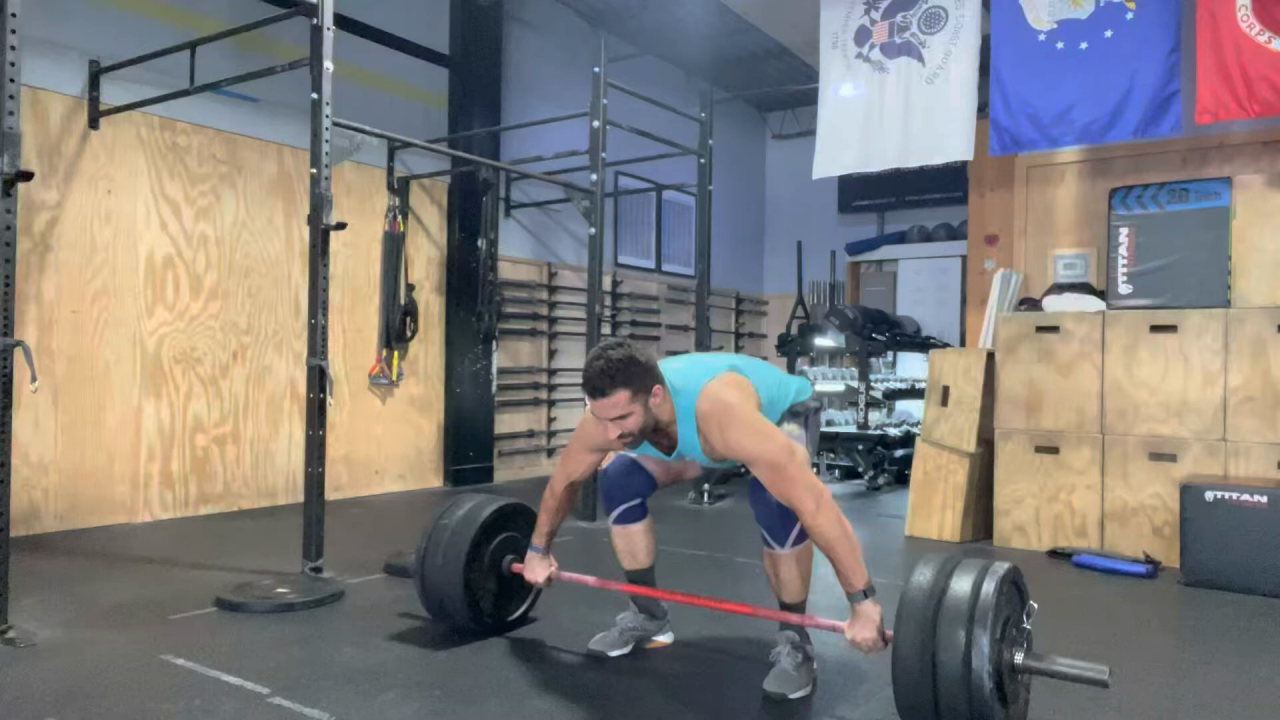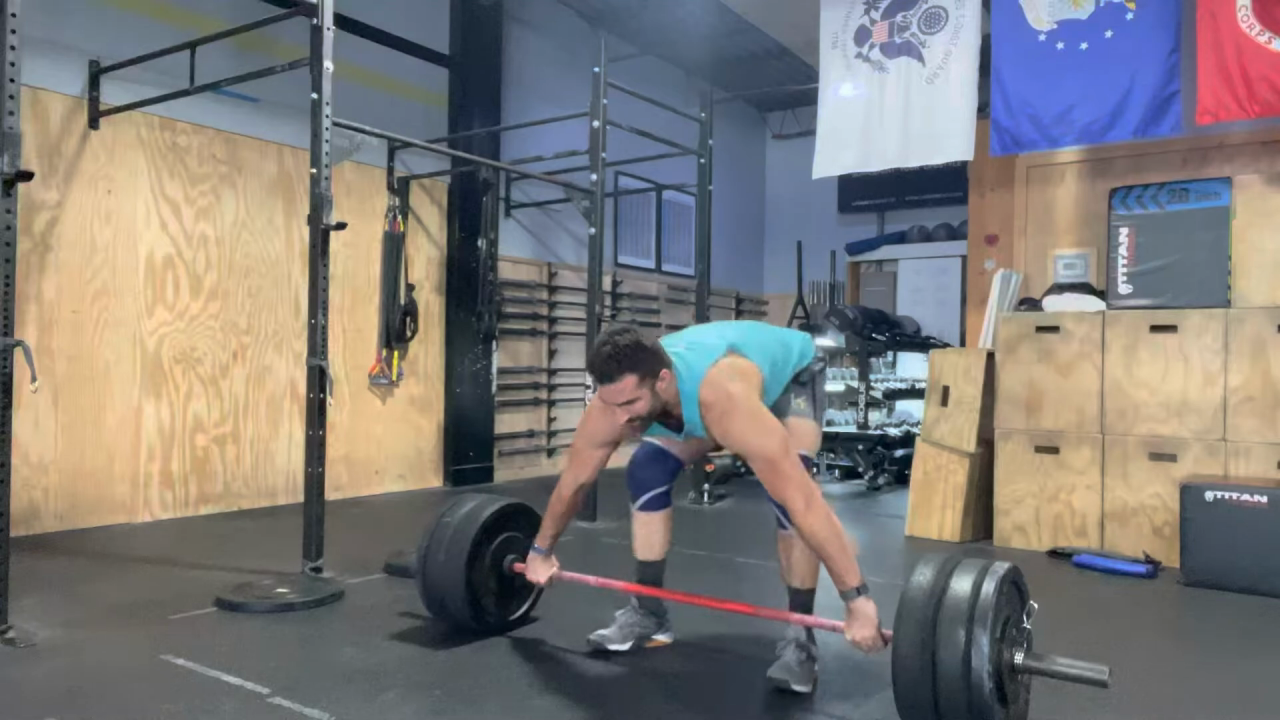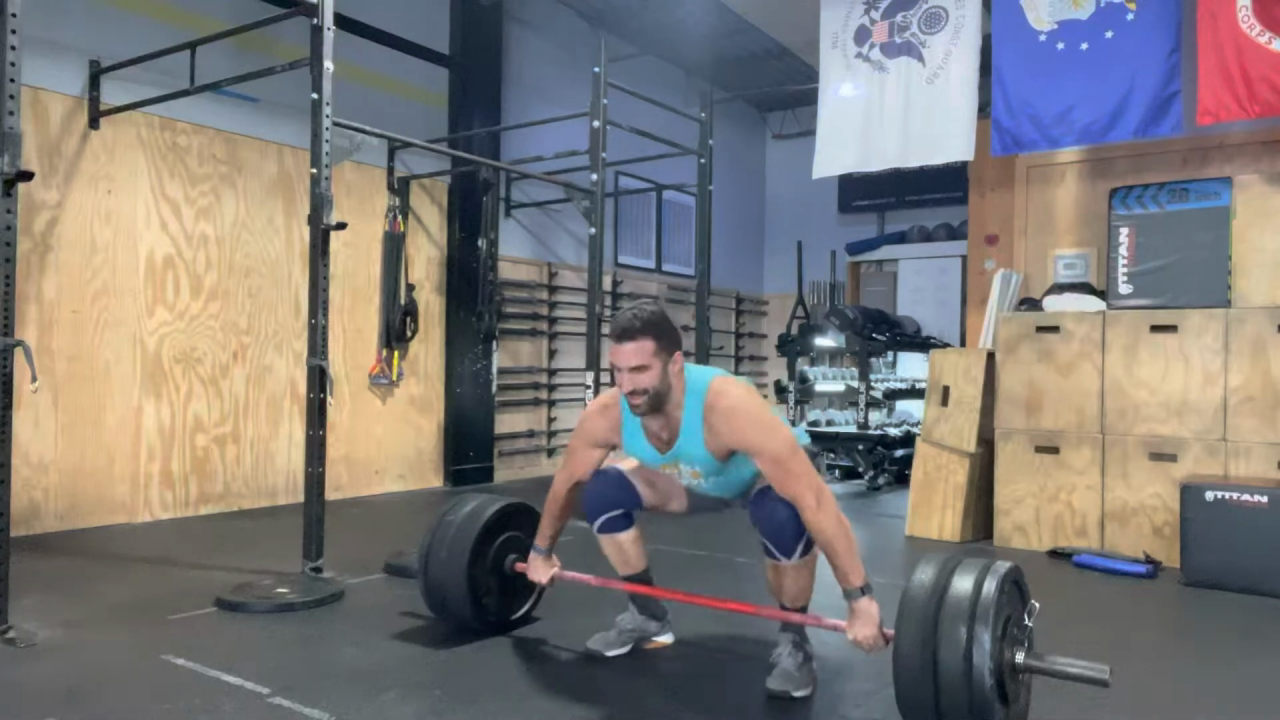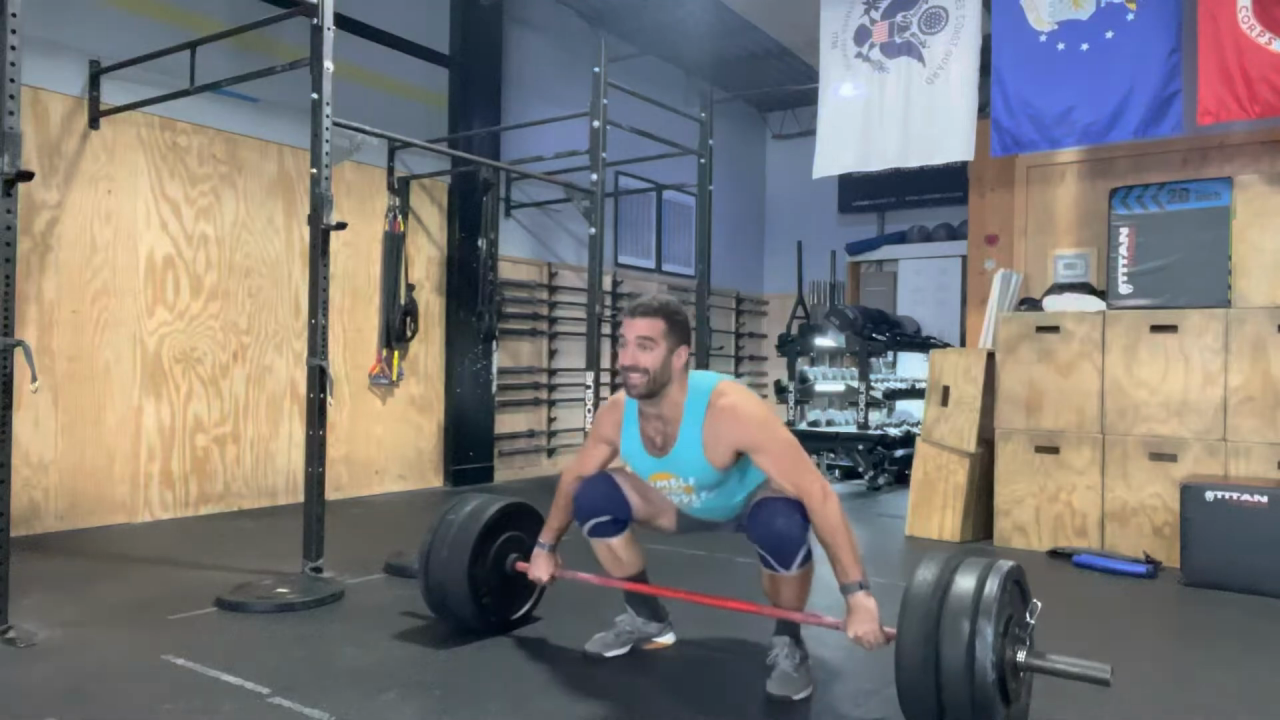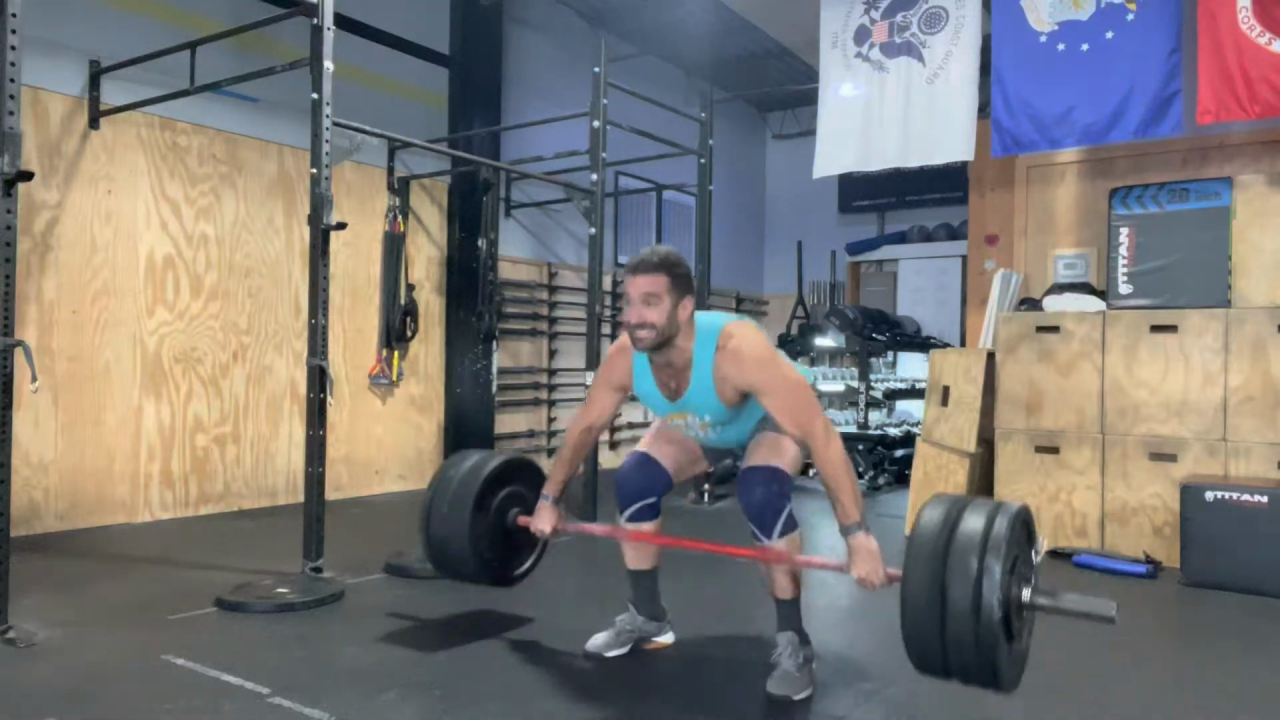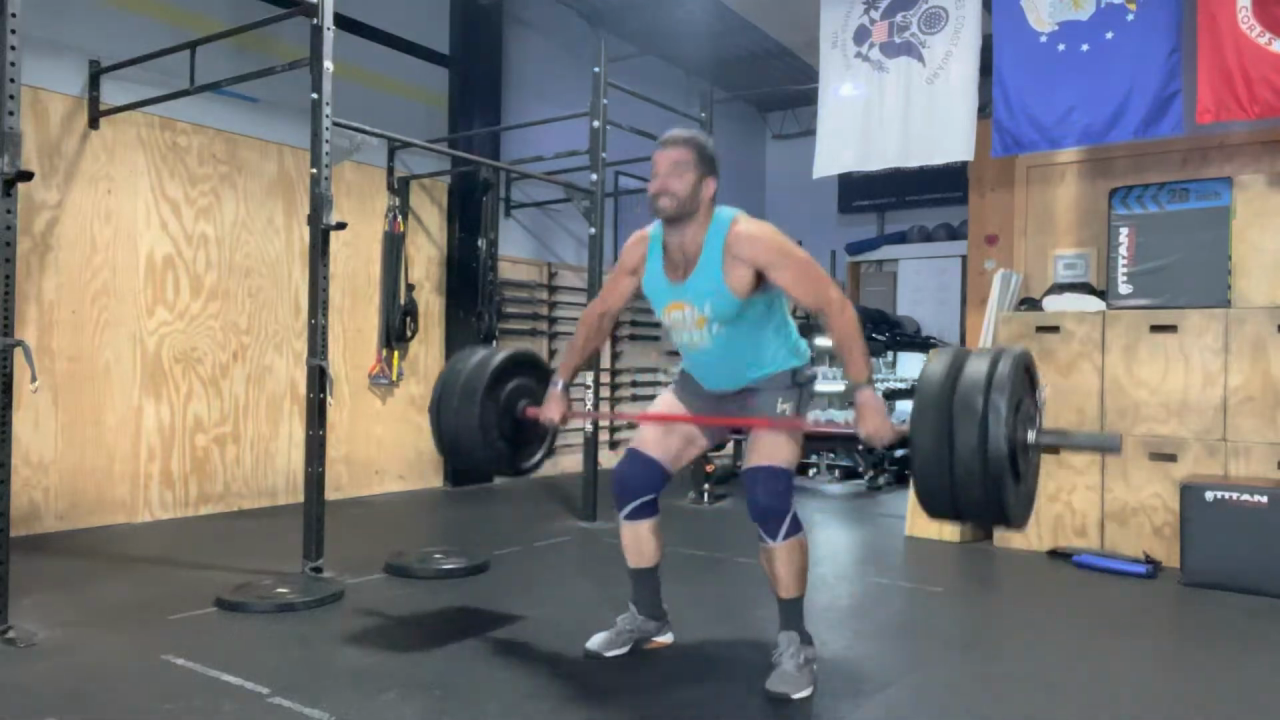
dt=0.3s
person 1, frame 1
left shoulder: (721, 410)
right shoulder: (610, 411)
left elbow: (813, 503)
right elbow: (564, 480)
left wrist: (863, 603)
right wrist: (539, 550)
left hip: (781, 410)
left knee: (778, 507)
right knee: (621, 482)
left ankle: (794, 641)
right ankle: (646, 616)
person 1, frame 2
left shoulder: (722, 396)
right shoulder: (615, 398)
left elbow: (804, 500)
right elbow: (574, 480)
left wrist: (857, 600)
right wrist: (541, 551)
left hip: (788, 374)
left knee: (789, 491)
right knee: (647, 473)
left ankle: (800, 637)
right ankle: (647, 612)
person 1, frame 3
left shoulder: (727, 407)
right shoulder: (609, 413)
left elbow: (813, 499)
right elbow: (567, 481)
left wrist: (859, 600)
right wrist: (542, 551)
left hip: (764, 473)
right hip: (692, 479)
left knee: (784, 518)
right knee: (600, 495)
left ankle: (793, 640)
right ankle: (647, 617)
person 1, frame 4
left shoulder: (729, 410)
right shoulder: (616, 412)
left elbow: (817, 494)
right elbow: (576, 476)
left wrist: (858, 597)
right wrist: (545, 547)
left hip: (757, 496)
right hip: (688, 503)
left knee: (781, 529)
right knee: (592, 499)
left ankle: (788, 643)
right ankle: (646, 617)
person 1, frame 5
left shoulder: (736, 348)
right shoulder: (626, 356)
left elbow: (820, 433)
right elbow: (584, 427)
left wrist: (857, 533)
right wrist: (549, 501)
left hip: (771, 413)
right hip: (699, 424)
left knee: (762, 496)
right knee: (635, 483)
left ankle: (792, 643)
right ankle: (646, 619)
person 1, frame 6
left shoulder: (746, 238)
right shoulder: (642, 247)
left elbow: (833, 304)
right elbow: (601, 313)
left wrist: (865, 394)
right wrist: (560, 385)
left hip: (772, 379)
right hip: (700, 380)
left knee: (767, 497)
right knee: (632, 480)
left ankle: (793, 641)
right ankle: (647, 618)
